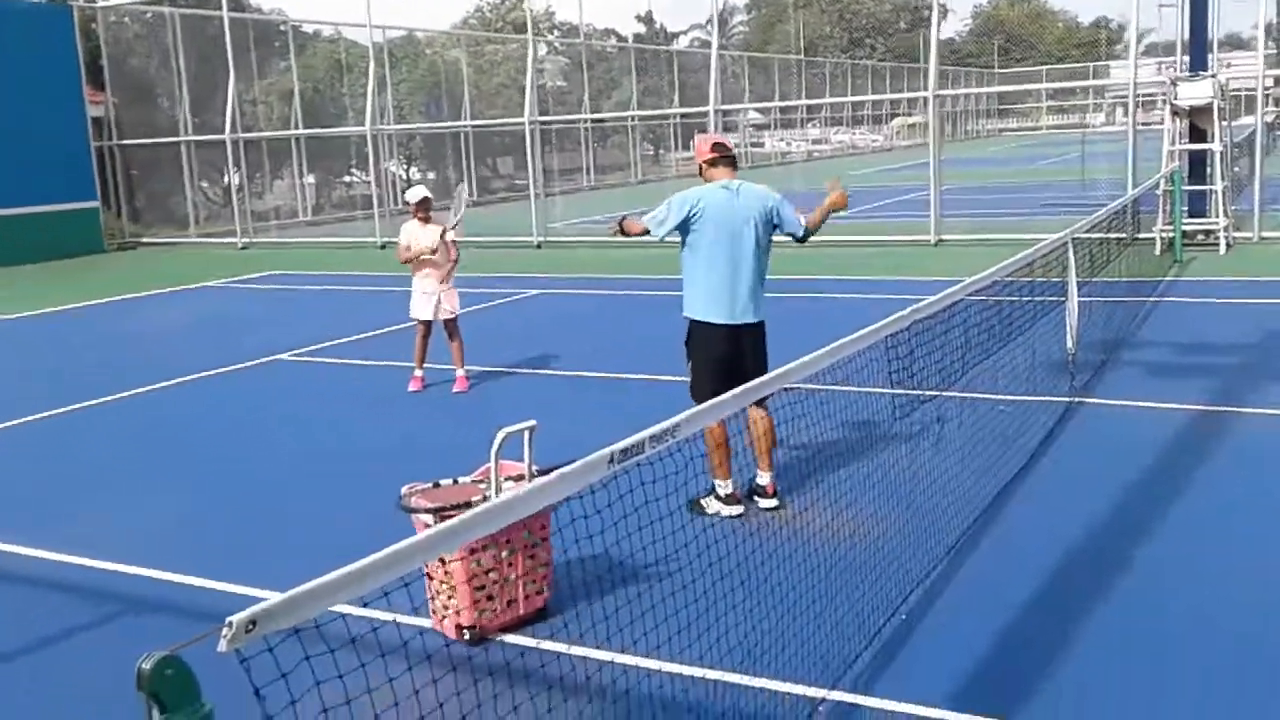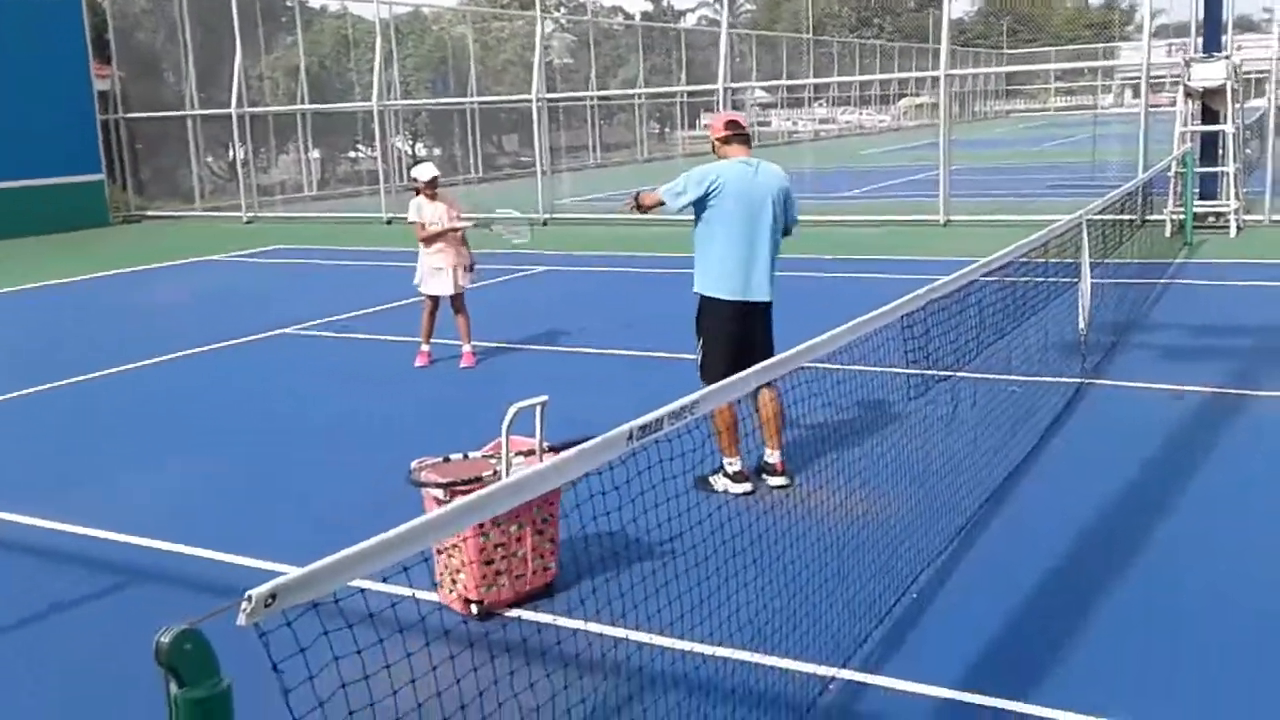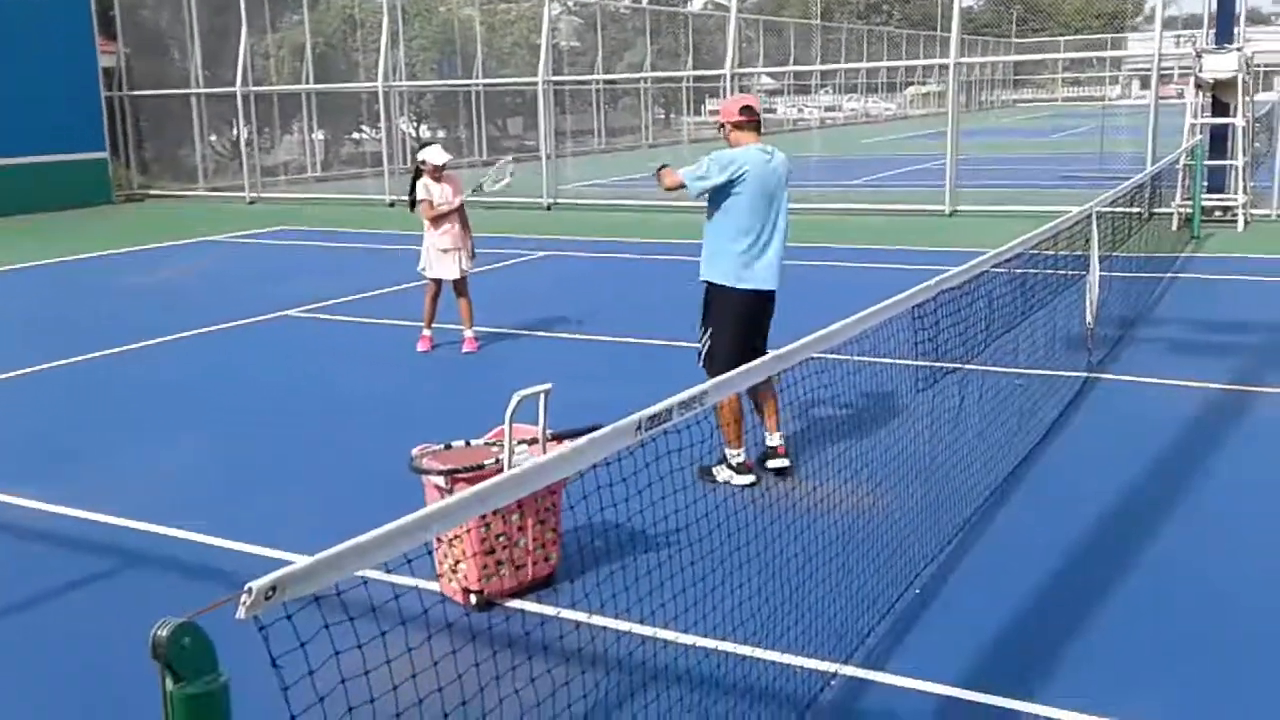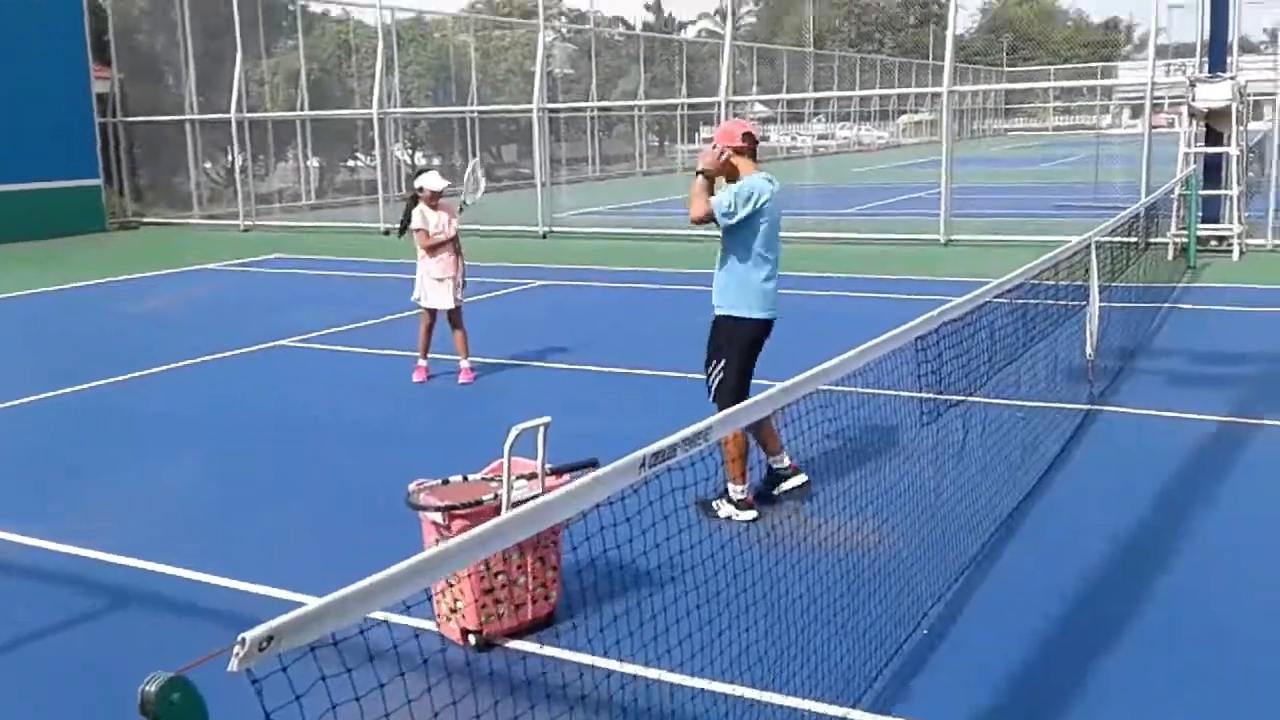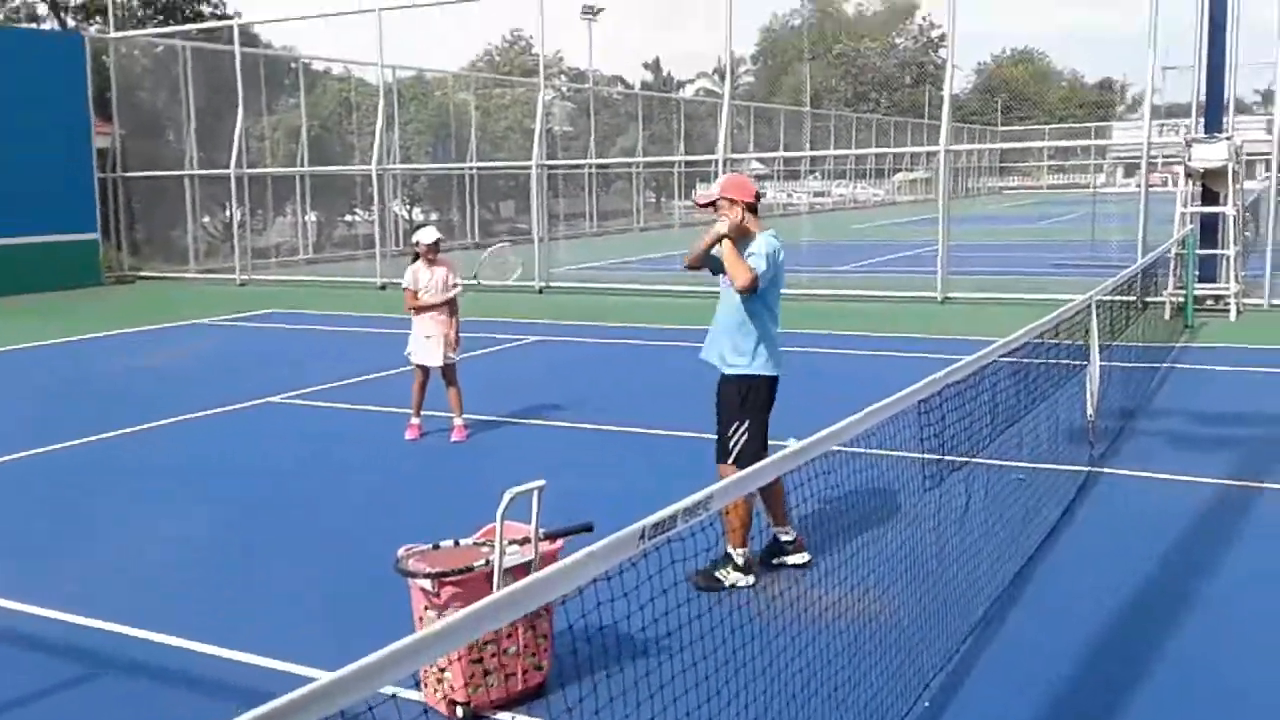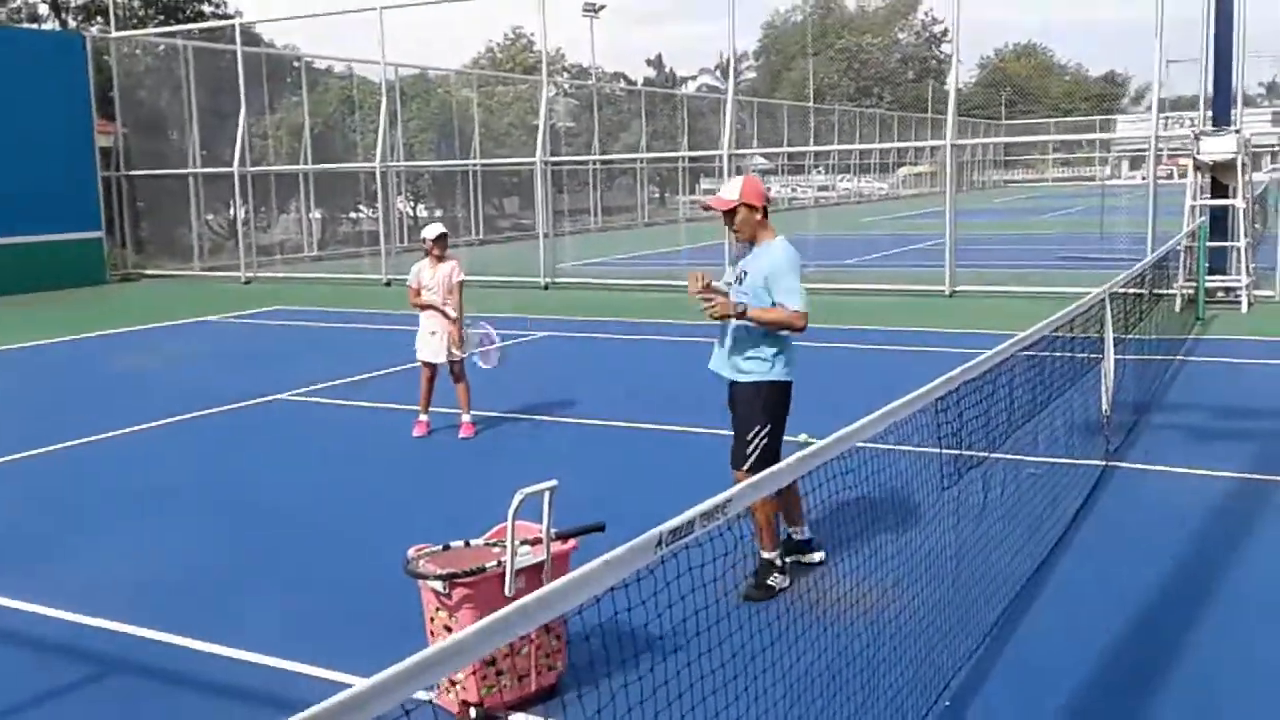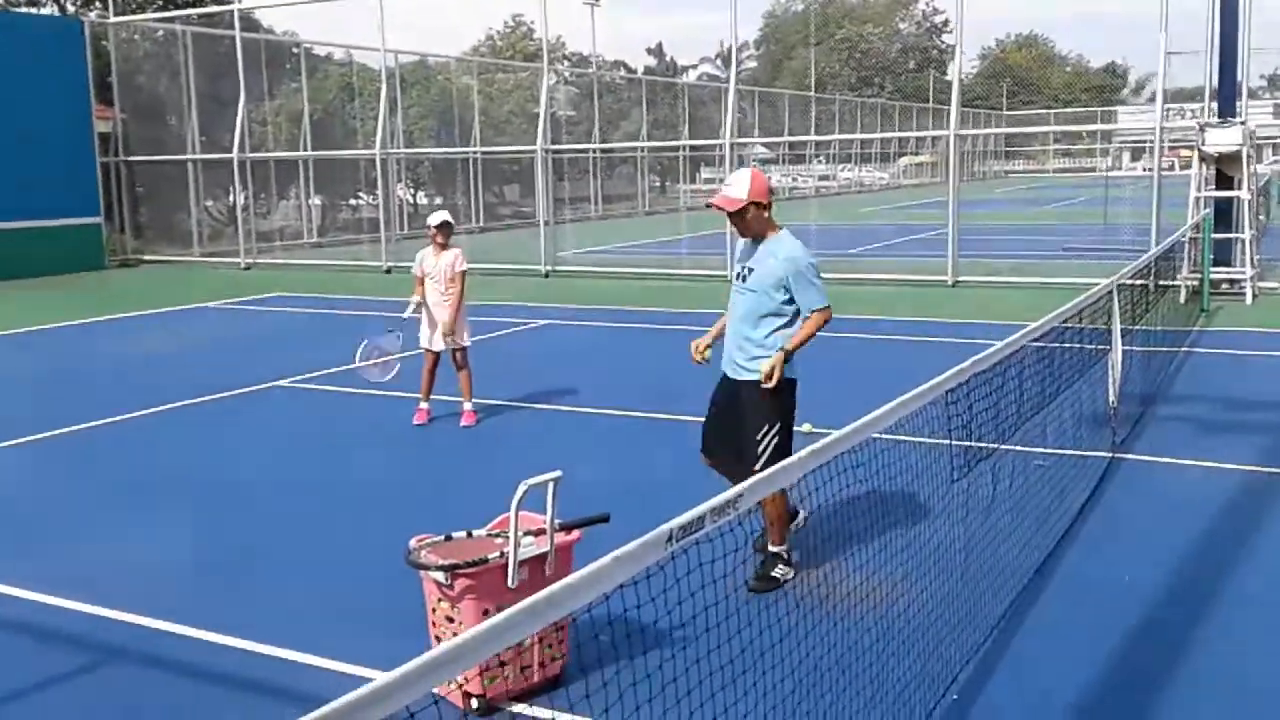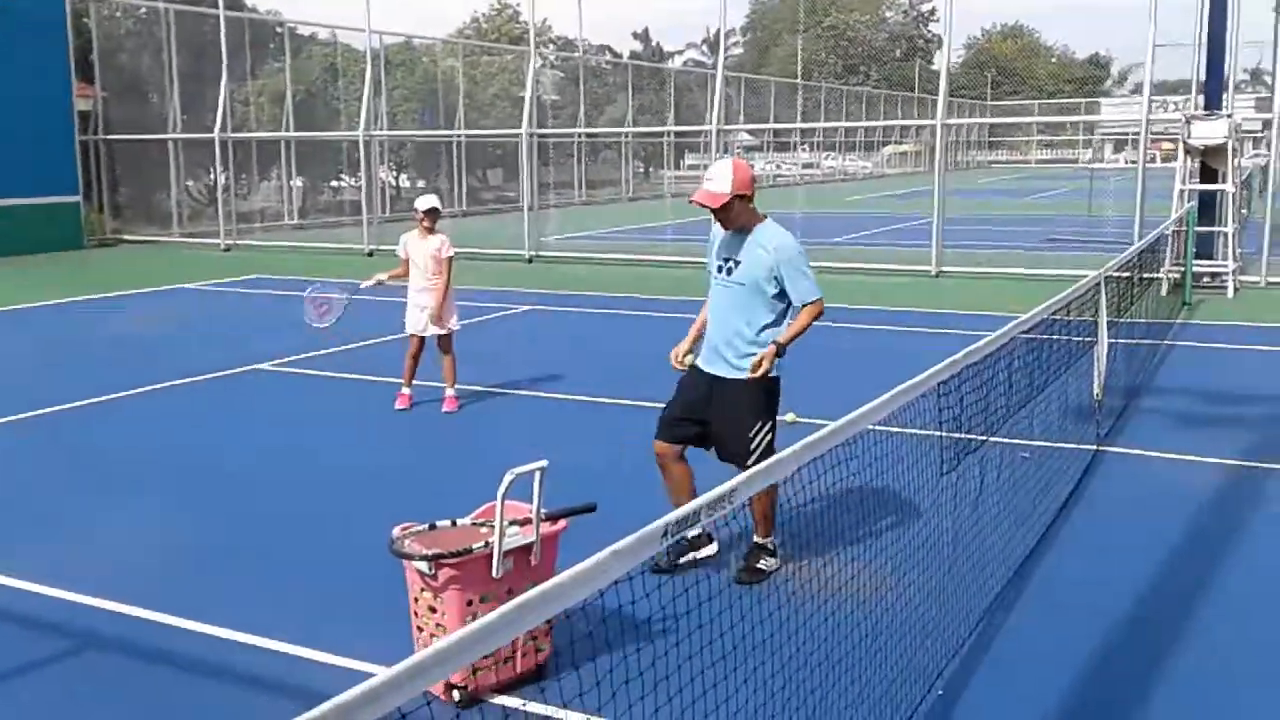
dt=0.2s
person 1, frame 1
left shoulder: (692, 199)
right shoulder: (766, 197)
left elbow: (639, 227)
right elbow: (803, 230)
left wrist: (622, 224)
right wrist: (830, 205)
left hip: (708, 320)
right hip: (750, 318)
right knee: (756, 402)
left ankle: (724, 494)
right ankle: (766, 485)
person 1, frame 2
left shoulder: (710, 175)
right shoulder: (778, 178)
left elbow: (650, 200)
right elbow: (786, 229)
left wrist: (639, 199)
left hip: (720, 296)
right hip: (759, 296)
left knee: (718, 386)
right knee: (762, 381)
left ankle: (733, 471)
right ankle: (774, 463)
person 1, frame 3
left shoulder: (731, 160)
right shoulder: (779, 163)
left elbow: (672, 182)
left wrist: (663, 169)
right wrist: (706, 173)
left hip: (728, 283)
right hip: (763, 283)
left knee: (722, 374)
right knee: (753, 366)
left ankle: (735, 462)
right ankle: (776, 446)
person 1, frame 4
left shoulder: (748, 188)
right shoulder: (756, 186)
left elbow: (698, 214)
right elbow: (706, 202)
left wrist: (703, 173)
right wrist: (712, 176)
left hip: (738, 312)
right hip: (750, 309)
left knee: (727, 405)
right knee: (738, 398)
left ankle: (737, 497)
right ankle: (782, 467)
person 1, frame 5
left shoulder: (764, 247)
right shoulder: (741, 243)
left elbow: (742, 282)
right elbow: (691, 262)
left wrist: (725, 241)
right wrist: (713, 238)
left hip: (749, 374)
right hip: (740, 370)
left knee: (732, 466)
right knee: (755, 462)
left ankle: (736, 561)
right ankle: (787, 541)
person 1, frame 6
left shoulder: (781, 257)
right shoulder: (749, 252)
left elbow: (797, 319)
right elbow: (736, 300)
left wrist: (740, 310)
right wrist: (710, 292)
left hip: (765, 380)
right hip: (741, 376)
left knee: (748, 473)
right knee: (767, 468)
left ankle: (773, 563)
right ankle: (802, 540)
person 1, frame 7
left shoulder: (791, 255)
right shoulder: (745, 245)
left elbow: (821, 314)
left wrist: (783, 353)
right wrist: (712, 335)
left hip: (767, 382)
right hip: (732, 374)
left knee: (765, 472)
right knee: (717, 457)
left ankle: (778, 555)
right ankle: (785, 512)
person 1, frame 8
left shoulder: (780, 245)
right shoulder: (719, 235)
left elbow: (813, 306)
left wrist: (777, 347)
right wrist: (691, 339)
left hip: (752, 377)
right hip: (707, 368)
left knee: (753, 468)
right knee: (666, 447)
left ankle: (763, 547)
right ankle: (694, 535)
person 2, frame 1
left shoulder: (442, 225)
right shoulder: (407, 228)
left elbow: (454, 254)
right elbow: (402, 258)
left wrist: (449, 267)
right wrist: (423, 250)
left hip: (445, 285)
right hip: (423, 287)
left knee: (452, 330)
right knee: (422, 331)
left ankle: (460, 374)
right ankle: (418, 374)
person 2, frame 2
left shoulder: (447, 200)
right shoulder: (416, 204)
left elbow: (460, 230)
right elbow: (422, 236)
left wrist: (468, 255)
right wrist: (448, 228)
left hip: (454, 260)
right hip: (431, 262)
left knee: (459, 306)
right knee: (430, 307)
left ankle: (467, 349)
right ankle: (424, 349)
person 2, frame 3
left shoulder: (452, 180)
right shoulder: (423, 185)
left elbow: (462, 213)
right elbow: (429, 215)
left wrist: (469, 240)
right wrist: (452, 206)
left hip: (458, 243)
right hip: (436, 245)
left knee: (462, 290)
right knee: (433, 290)
left ankle: (469, 334)
right ankle: (426, 334)
person 2, frame 4
left shoulder: (447, 210)
right shoulder: (418, 213)
left elbow: (456, 243)
right elbow: (425, 244)
left wrist: (461, 271)
right wrist: (448, 235)
left hip: (450, 273)
right hip: (430, 274)
left knee: (456, 320)
right knee: (427, 321)
left ankle: (465, 365)
right ankle: (421, 364)
person 2, frame 5
left shoulder: (446, 268)
right shoulder: (413, 271)
left elbow: (453, 302)
right elbow: (410, 304)
left wrist: (454, 329)
right wrist: (438, 300)
left hip: (444, 331)
right hip: (422, 332)
left knee: (450, 378)
right knee: (420, 378)
left ankle: (458, 423)
right ankle: (414, 422)
person 2, frame 6
left shoulder: (453, 265)
right shoulder: (418, 268)
left elbow: (457, 299)
right elbow: (413, 299)
left wrist: (457, 327)
right wrist: (435, 303)
left hip: (451, 328)
right hip: (429, 329)
left knee: (458, 374)
right knee: (428, 375)
left ankle: (466, 419)
right ankle: (422, 419)
person 2, frame 7
left shoulder: (456, 254)
right shoulder: (422, 256)
left elbow: (459, 289)
right elbow: (420, 286)
left wrist: (452, 318)
right wrist: (417, 297)
left hip: (454, 317)
right hip: (432, 317)
left knee: (462, 362)
right knee: (430, 364)
left ankle: (468, 408)
right ankle: (423, 406)
person 2, frame 8
left shoulder: (442, 241)
right shoulder: (407, 239)
left elbow: (445, 276)
right elbow: (405, 270)
left wrist: (439, 304)
right wrist: (385, 275)
left hip: (439, 301)
right hip: (417, 302)
left knee: (446, 348)
right knee: (414, 350)
left ankle: (450, 394)
right ankle: (405, 391)
